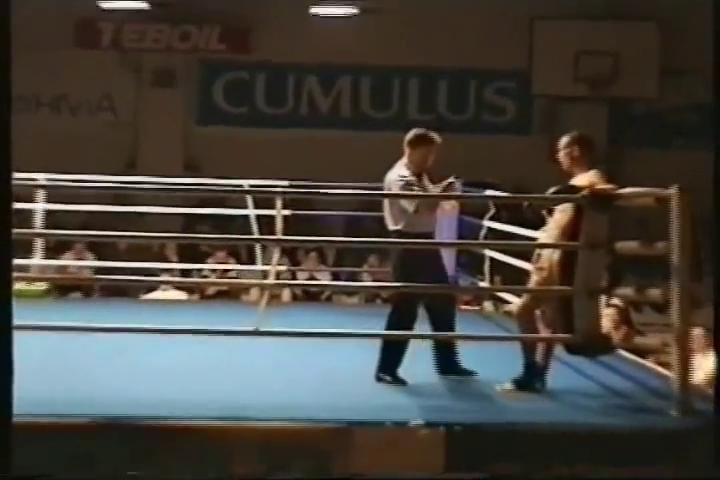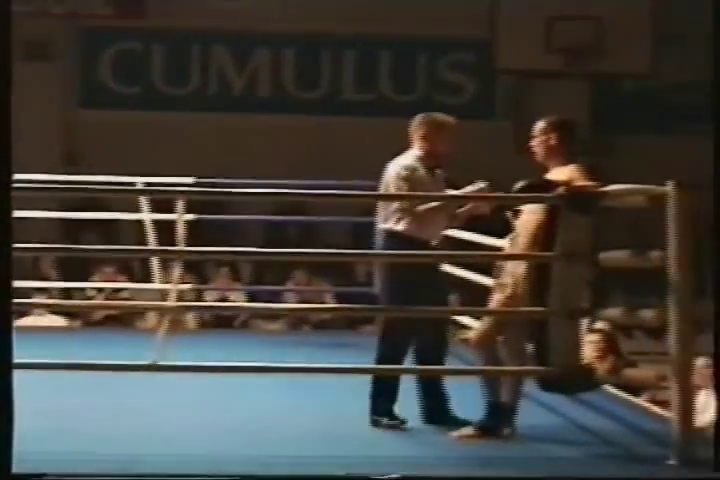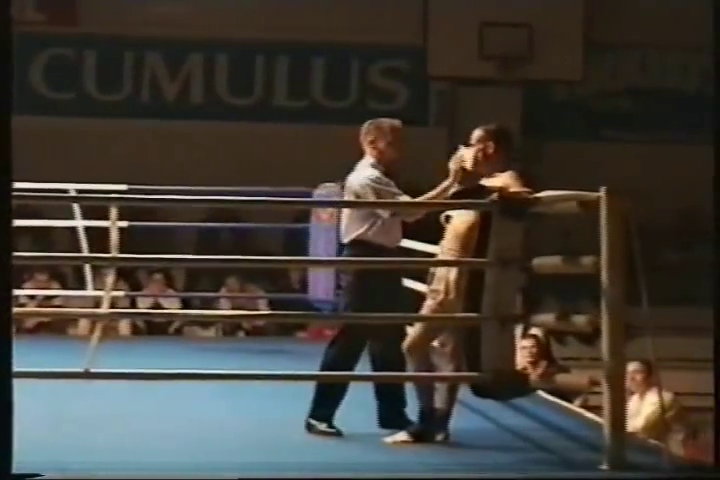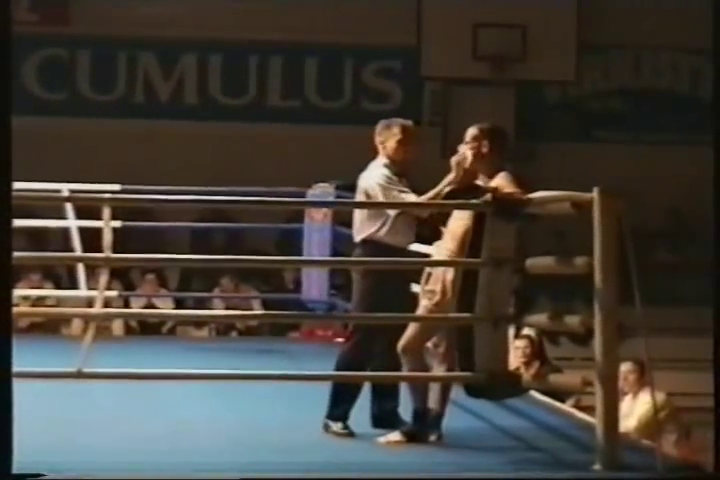
dt=0.7s
person 1, frame 1
left shoulder: (592, 179)
right shoulder: (577, 182)
left hip: (559, 259)
right hip: (549, 256)
left knee: (523, 310)
right knee: (548, 316)
left ankle: (533, 374)
right ankle: (534, 375)
person 1, frame 2
left shoulder: (571, 174)
right shoulder: (551, 178)
left hip: (528, 274)
right hip: (515, 271)
left knee: (484, 337)
right knee: (512, 342)
left ankle: (499, 415)
right ankle: (500, 416)
person 1, frame 3
left shoulder: (506, 179)
right shoulder: (480, 184)
left elbow: (526, 198)
left wrist: (499, 195)
right wrist: (460, 176)
left hip: (459, 277)
right hip: (447, 274)
left knee: (415, 344)
right knee: (449, 348)
person 1, frame 4
left shoulder: (500, 181)
right shoulder: (475, 183)
left elbow: (520, 199)
left wrist: (490, 194)
right wrist: (458, 177)
left hip: (454, 278)
right hip: (441, 274)
left knee: (409, 346)
right knee: (442, 348)
right ankle: (427, 422)
person 2, frame 1
left shoulder: (420, 176)
right shoulder: (398, 178)
left elbow: (429, 205)
right elbow: (423, 206)
left wrist: (441, 190)
right wrist: (441, 191)
left hip: (425, 244)
right hip: (408, 246)
left knee: (443, 302)
right knee: (404, 308)
left ankle: (448, 362)
right ankle: (386, 369)
person 2, frame 2
left shoulder: (434, 174)
right shoulder: (401, 169)
left elbow: (440, 219)
right elbow: (413, 214)
left wrist: (468, 208)
right wrist: (455, 200)
left hip: (423, 254)
right hip: (400, 253)
left knee: (432, 333)
right knee: (397, 332)
left ankle: (435, 408)
right ankle: (381, 408)
person 2, frame 3
left shoulder: (379, 178)
right shoulder: (365, 179)
left elbow: (402, 214)
right elbow: (410, 210)
right wrist: (450, 182)
left hip: (382, 261)
right hip: (364, 261)
left knee: (390, 341)
right knee: (350, 339)
left ankle: (392, 412)
right ankle: (319, 415)
person 2, frame 4
left shoulder: (395, 178)
right shoulder: (376, 178)
left elbow: (413, 215)
right elbow: (419, 206)
right wrist: (452, 178)
left hip: (395, 259)
right hip: (375, 260)
left knee: (391, 339)
right knee: (362, 338)
left ankle: (385, 412)
right ankle: (336, 415)
